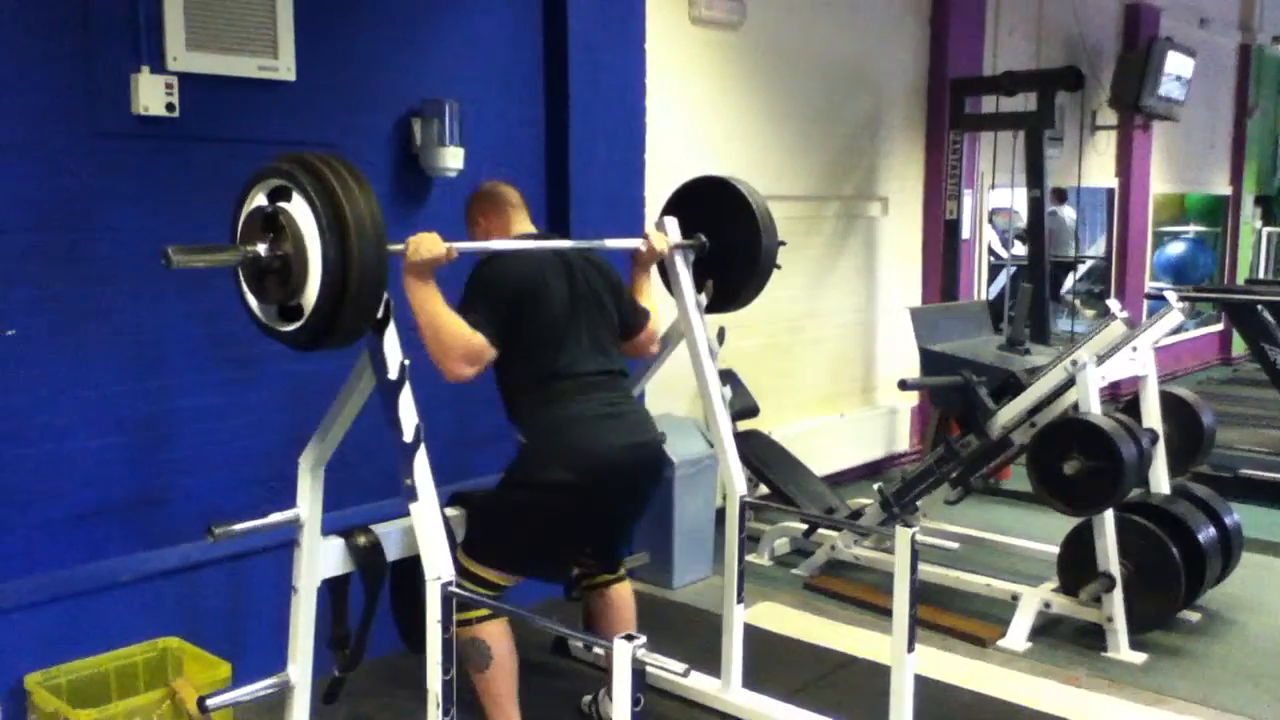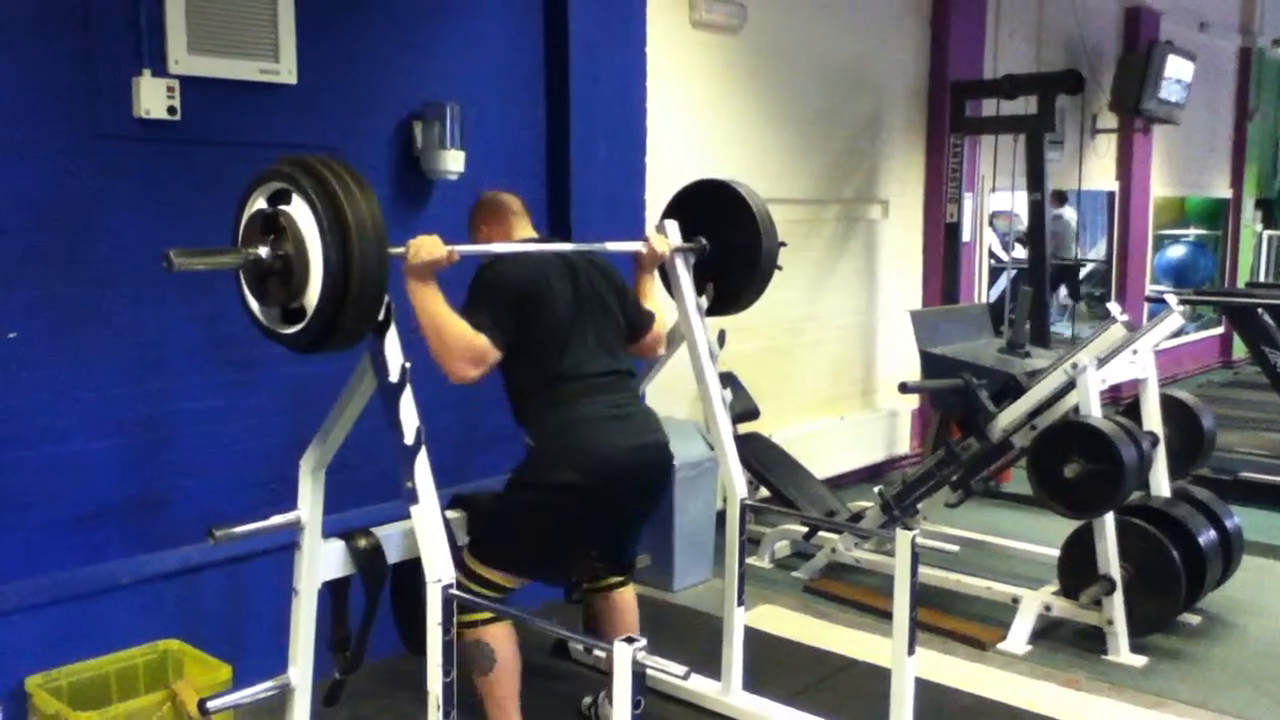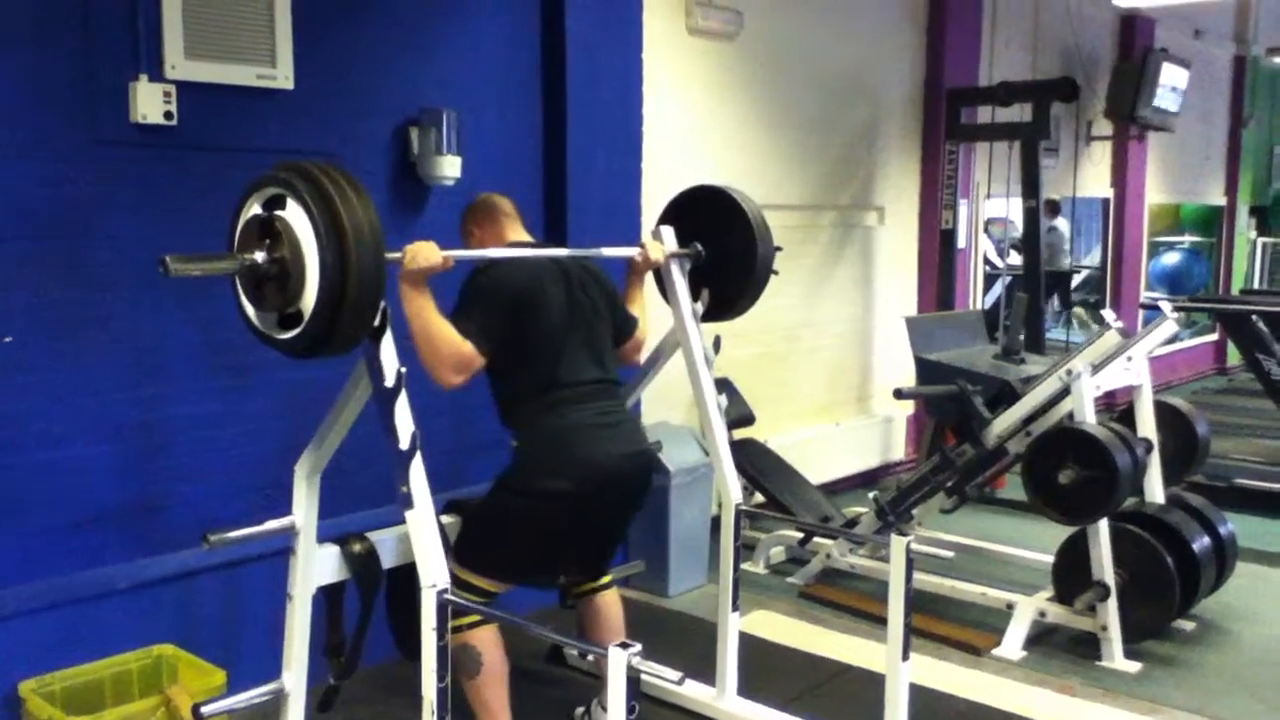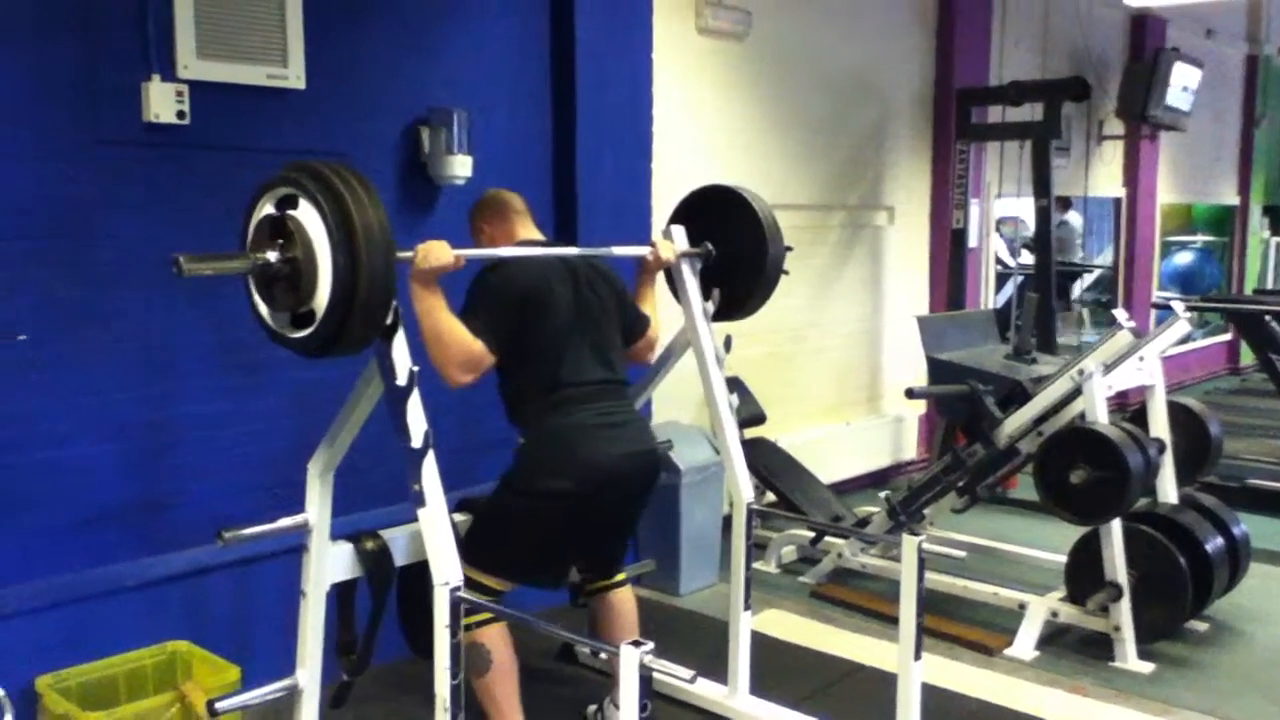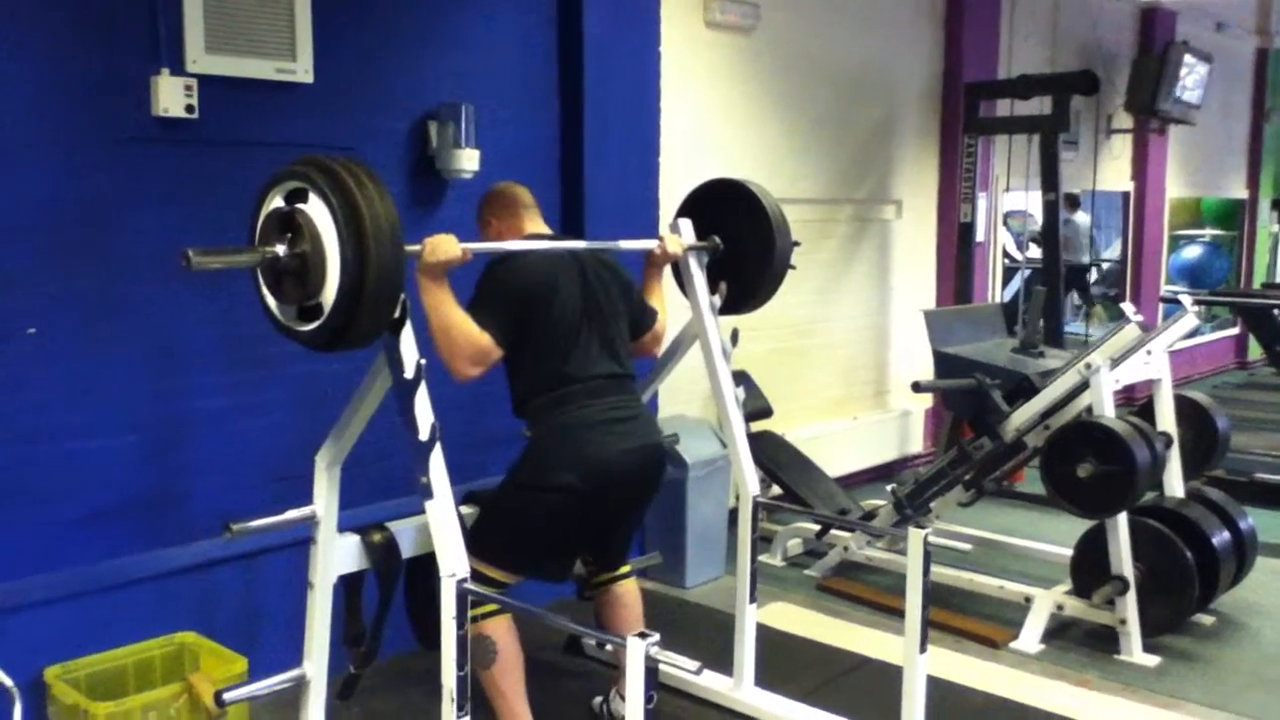
dt=0.2s
person 1, frame 1
left shoulder: (500, 271)
right shoulder: (592, 264)
left elbow: (460, 361)
right elbow: (646, 341)
left wrist: (419, 279)
right wrist: (644, 267)
left hip: (569, 453)
right hip: (642, 442)
left knee: (469, 591)
right knee: (601, 563)
person 1, frame 2
left shoulder: (503, 274)
right shoulder: (596, 266)
left elbow: (464, 362)
right elbow: (652, 342)
left wrist: (420, 280)
right wrist: (647, 271)
left hip: (576, 454)
right hip: (648, 446)
left knee: (473, 592)
right knee: (609, 569)
person 1, frame 3
left shoulder: (495, 278)
right shoulder: (587, 271)
left elbow: (451, 367)
right elbow: (632, 349)
left wrist: (414, 286)
right wrist: (638, 276)
left hip: (562, 460)
right hip: (632, 450)
left knee: (460, 595)
right knee: (590, 573)
person 1, frame 4
left shoulder: (504, 277)
right shoulder: (596, 270)
left elbow: (460, 366)
right elbow: (643, 347)
left wrist: (425, 285)
right wrist: (650, 276)
left hip: (566, 459)
right hip: (637, 449)
left knee: (471, 593)
right knee: (603, 570)
person 1, frame 5
left shoulder: (512, 271)
right shoulder: (604, 264)
left elbow: (467, 359)
right elbow: (650, 341)
left wrist: (432, 279)
right wrist: (657, 269)
left hip: (573, 453)
right hip: (643, 443)
left knee: (476, 585)
right knee: (609, 562)
